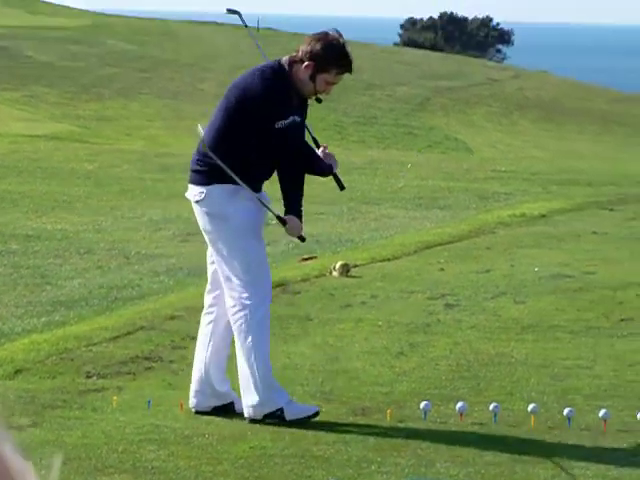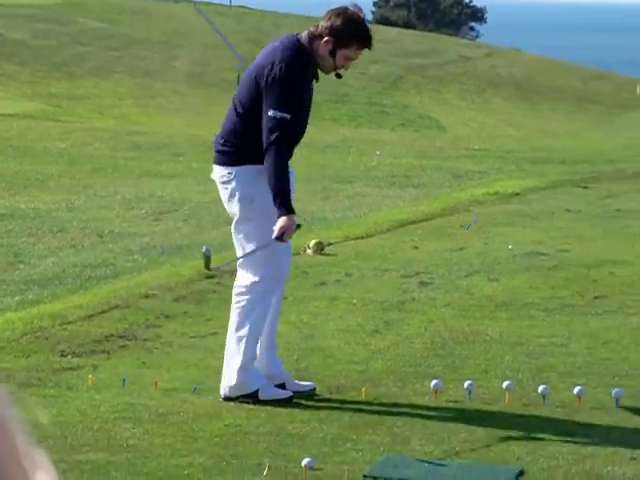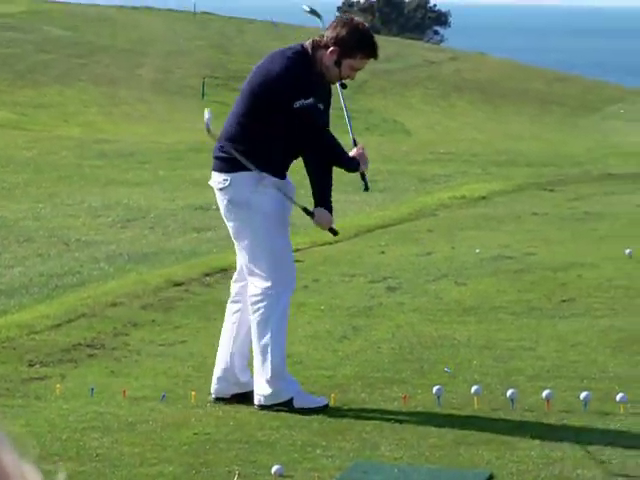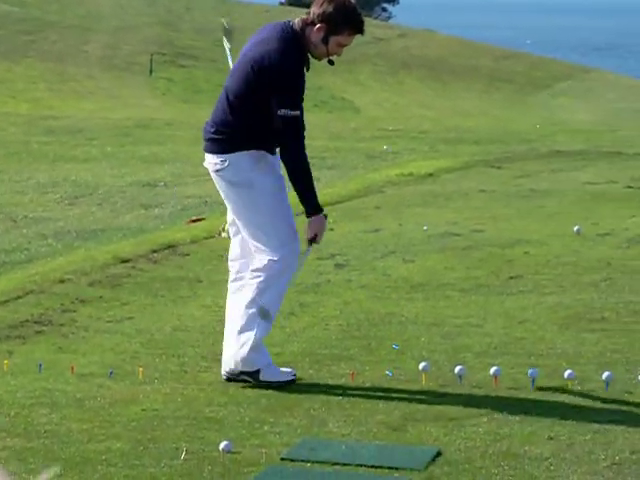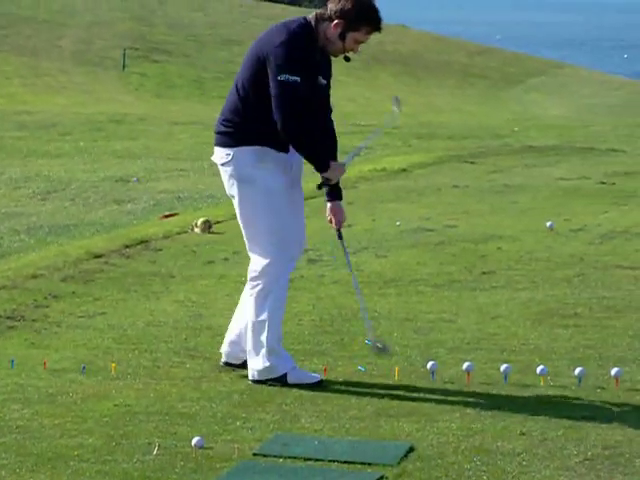
dt=0.7s
person 1, frame 1
left shoulder: (294, 96)
right shoulder: (264, 87)
left elbow: (291, 159)
right elbow: (297, 153)
left wrist: (294, 213)
right wrist: (327, 165)
left hip: (242, 192)
right hip: (220, 191)
left knee: (225, 293)
right knee: (251, 291)
left ankle: (208, 393)
right ankle: (262, 400)
person 1, frame 2
left shoulder: (299, 55)
right shoulder: (288, 67)
right elbow: (275, 140)
right wrist: (285, 209)
left hip: (264, 168)
right hip: (246, 169)
left knee: (274, 270)
right knee: (260, 273)
left ankle: (265, 371)
right ankle: (240, 380)
person 1, frame 3
left shoulder: (318, 82)
right shoulder: (286, 71)
left elbow: (317, 142)
right elbow: (315, 139)
left wrist: (323, 205)
right wrist: (351, 162)
left hip: (269, 179)
right hip: (243, 179)
left knee: (253, 278)
right knee: (273, 278)
left ankle: (231, 380)
right ankle: (272, 388)
person 1, frame 4
left shoulder: (282, 35)
right shoulder: (283, 57)
right elbow: (293, 140)
right wrist: (313, 210)
left hip: (245, 152)
right hip: (239, 157)
left knee: (250, 256)
right knee: (280, 252)
left ankle: (242, 354)
right ankle: (245, 355)
person 1, frame 5
left shoulder: (320, 57)
right shoulder: (288, 43)
left elbow: (320, 124)
right elbow: (288, 118)
left wrist: (333, 194)
right wrist: (326, 167)
left hip: (275, 154)
right hip: (247, 152)
left knee: (288, 251)
right knee: (273, 256)
left ankle: (241, 346)
right ankle: (267, 362)
